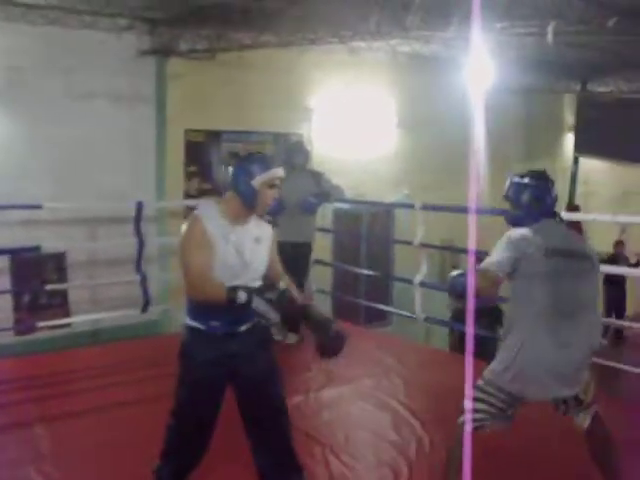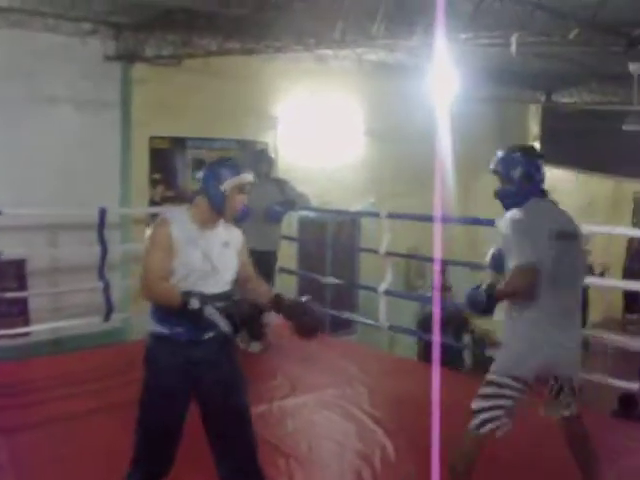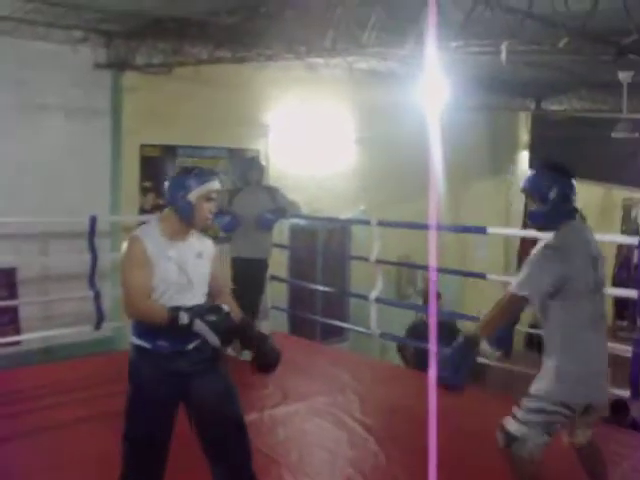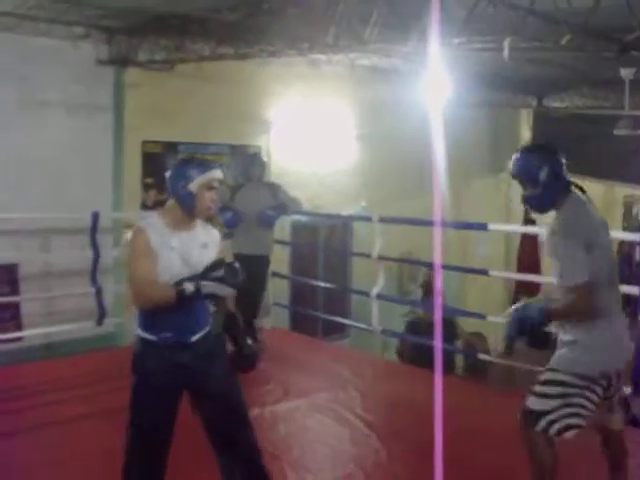
dt=0.2s
person 1, frame 1
left shoulder: (519, 239)
right shoulder: (583, 247)
left elbow: (483, 286)
right elbow: (584, 305)
left wrist: (460, 282)
left hip: (521, 360)
right hip: (570, 361)
left knee: (467, 428)
right knee: (591, 422)
person 1, frame 2
left shoulder: (518, 221)
right shoulder: (568, 223)
left elbow: (524, 282)
left wrist: (487, 292)
left hip: (526, 345)
right hip: (566, 344)
left knee: (478, 428)
right knee: (569, 416)
person 1, frame 3
left shoulder: (556, 248)
right shoulder: (582, 238)
left elbow: (511, 304)
left wrist: (465, 345)
left hip: (569, 370)
right hip: (592, 365)
left knee: (516, 443)
right knee: (580, 436)
person 1, frame 4
left shoulder: (565, 227)
right shoulder: (582, 210)
left elbow: (585, 301)
left wrist: (537, 314)
right wrist: (552, 306)
left hip: (588, 347)
right hip: (612, 342)
left knee: (535, 422)
right knee: (606, 422)
person 2, frame 1
left shoulder: (264, 231)
right shoulder: (202, 223)
left elbow: (278, 280)
right elbow: (199, 285)
right wrist: (249, 297)
left hip: (249, 337)
right hip: (204, 339)
left knee: (268, 413)
right knee: (193, 417)
person 2, frame 2
left shoulder: (234, 236)
right shoulder: (169, 227)
left elbow: (251, 282)
right elbow: (152, 286)
left wrist: (287, 305)
right wrist: (198, 303)
left hip: (215, 345)
right hip: (171, 347)
left knee: (233, 421)
right knee: (158, 426)
person 2, frame 3
left shoulder: (206, 246)
right shoulder: (142, 243)
left elbow: (221, 295)
right elbow: (137, 307)
right wrist: (189, 319)
left hip: (200, 354)
right hip: (154, 360)
left knee: (228, 428)
right knee: (145, 438)
person 2, frame 4
left shoulder: (210, 234)
right shoulder: (146, 234)
right elbow: (144, 296)
left wrist: (237, 327)
right wrist: (196, 285)
left hip: (205, 345)
right hip: (159, 351)
left knee: (232, 422)
right knee: (149, 430)
person 3, frame 1
left shoulder: (316, 178)
right shoulder: (281, 179)
left elbow: (339, 192)
left wrist: (323, 196)
right wrist: (272, 204)
left hip: (304, 238)
right hip: (284, 237)
left knee: (298, 281)
left ankle: (289, 325)
right ankle: (291, 326)
person 3, frame 2
left shoulder: (281, 186)
left elbow: (304, 200)
left wrist: (288, 204)
left hip: (269, 247)
right hip: (249, 245)
left ankle: (254, 334)
right ankle: (255, 335)
person 3, frame 3
left shoulder: (272, 193)
right shoulder: (234, 195)
left elbow: (294, 207)
right elbow: (225, 216)
left wrist: (278, 212)
right wrist: (225, 217)
left hip: (261, 254)
right hip: (239, 253)
left knee: (253, 297)
right knee: (241, 295)
person 3, frame 4
left shoulder: (273, 189)
right shoulder: (236, 191)
left elbow: (295, 204)
right elbow: (224, 210)
left wrist: (281, 209)
right wrist: (226, 214)
left hip: (262, 251)
right hip: (240, 250)
left knee: (255, 293)
right knee: (243, 293)
left ankle: (247, 334)
right ankle: (247, 333)
